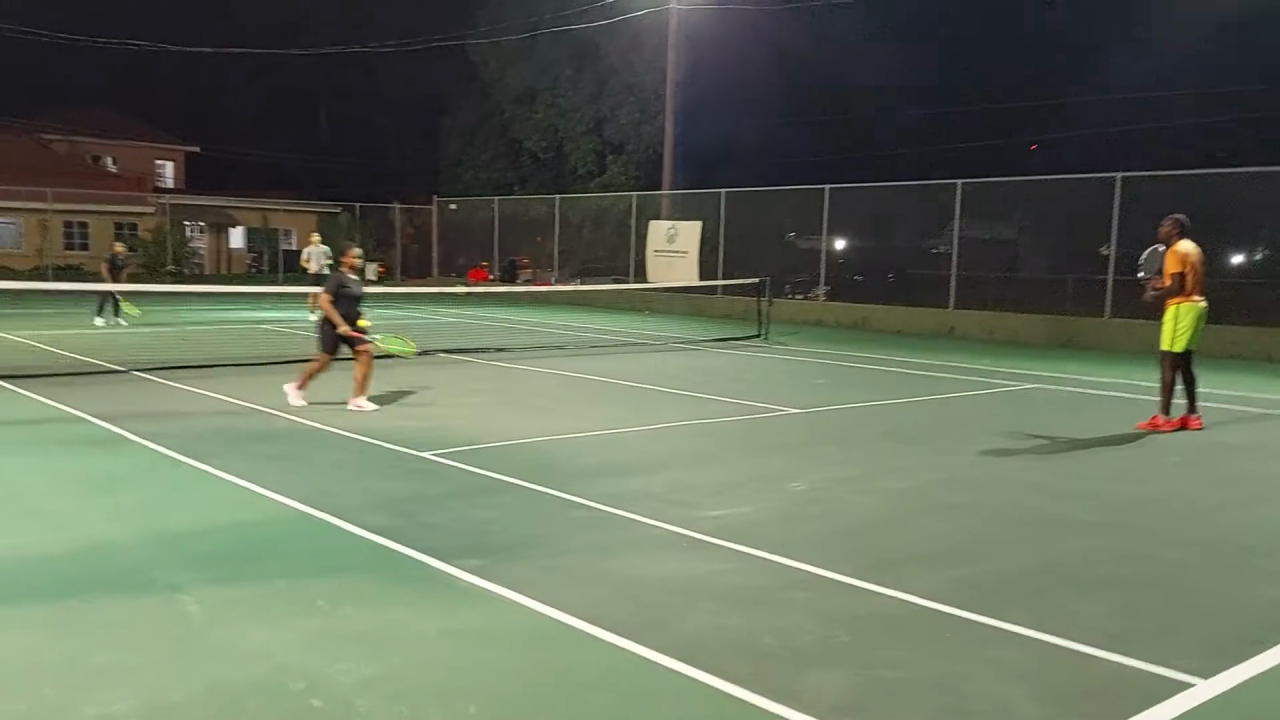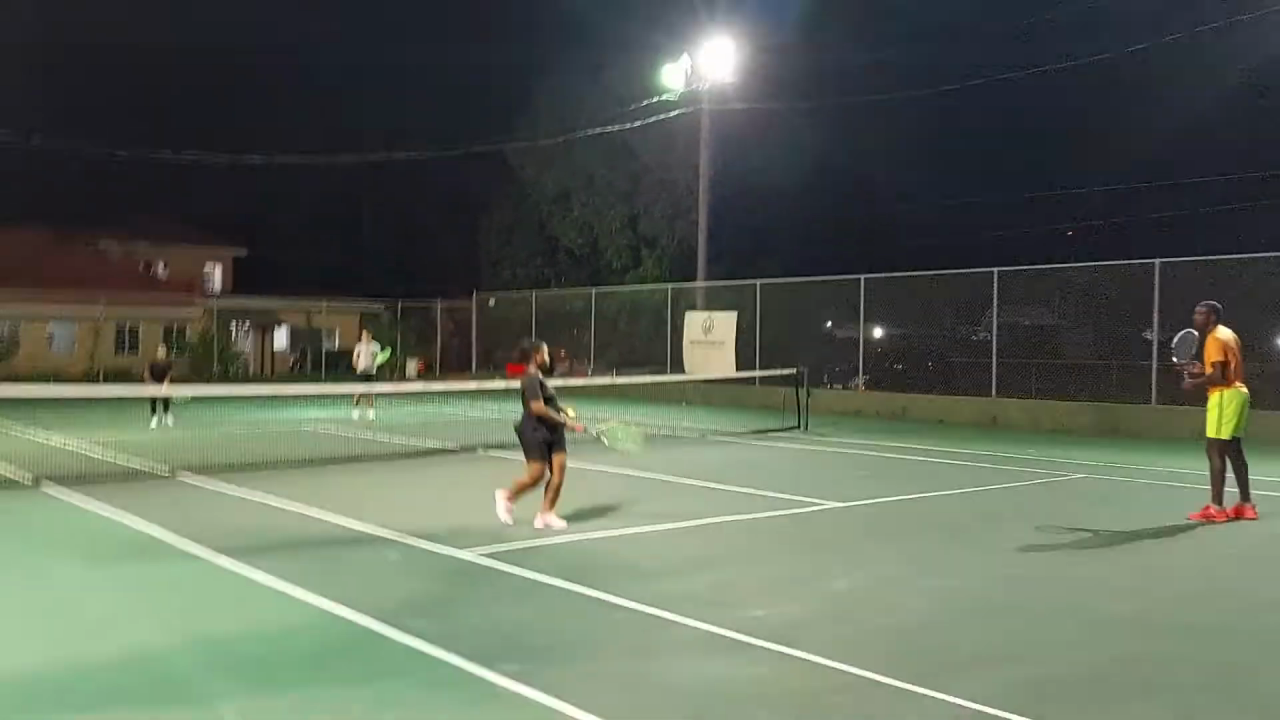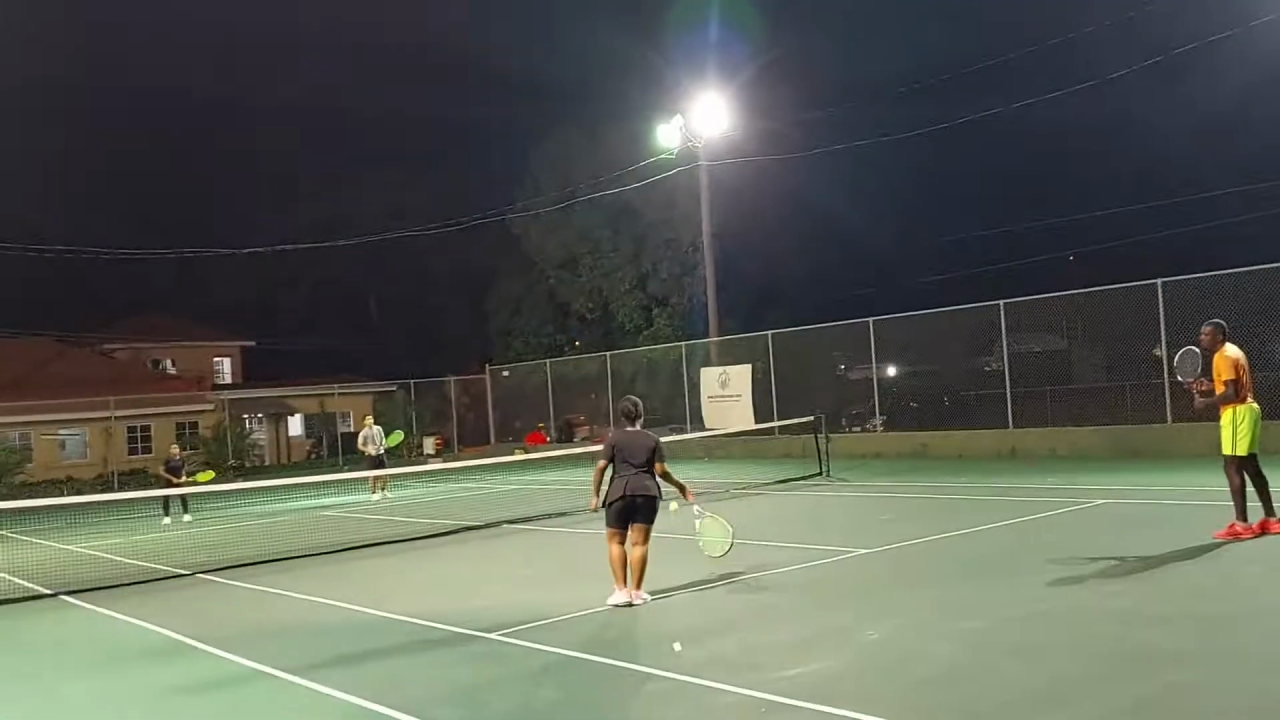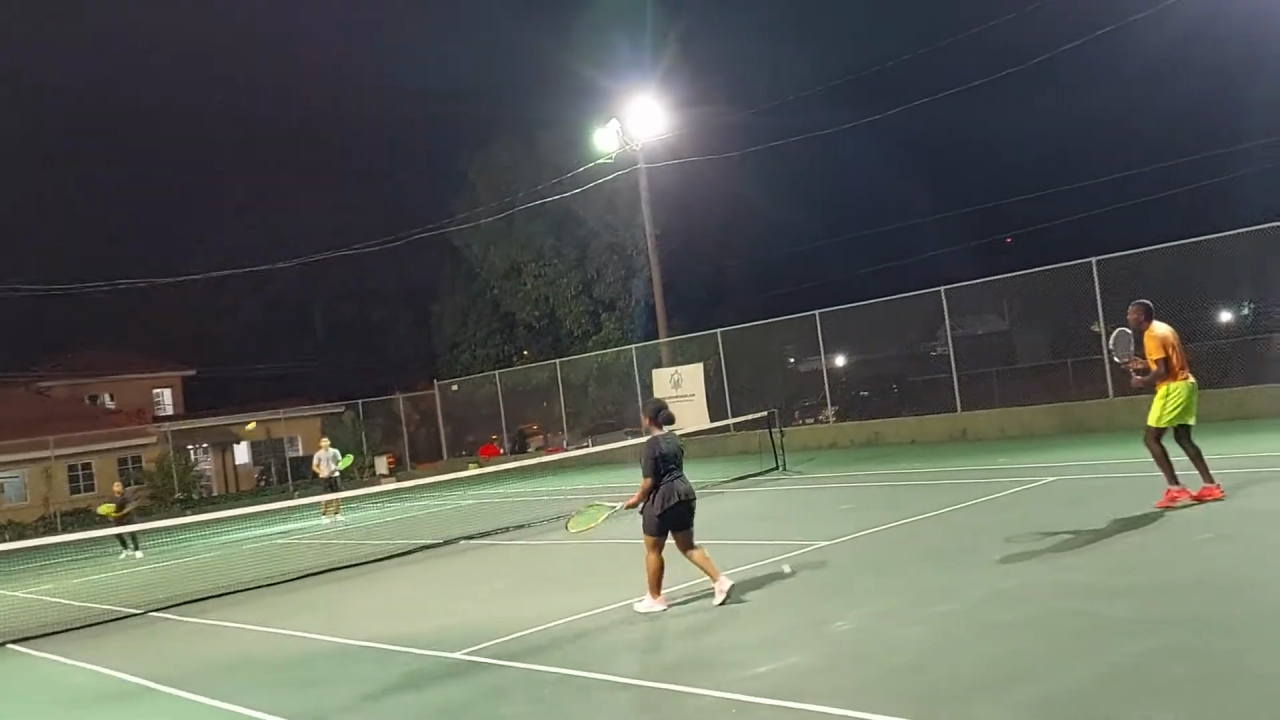
dt=1s
person 1, frame 1
left shoulder: (1175, 251)
right shoulder: (1193, 249)
left elbow: (1177, 287)
left wrist: (1155, 296)
right wrist: (1164, 285)
left hip: (1181, 308)
right hip: (1195, 306)
left knee: (1168, 361)
right knee: (1184, 362)
left ankle: (1164, 418)
right ankle: (1192, 416)
person 1, frame 2
left shoulder: (1214, 338)
right shoulder: (1228, 334)
left elbow: (1219, 376)
left wrist: (1195, 383)
right wrist: (1203, 370)
left hip: (1225, 396)
right hip: (1236, 393)
left knee: (1215, 449)
right knee: (1233, 449)
left ankle: (1216, 507)
right ankle: (1246, 504)
person 1, frame 3
left shoulder: (1223, 356)
right shoulder: (1232, 351)
left elbow: (1232, 393)
left wrist: (1206, 402)
right wrist: (1211, 387)
left hip: (1237, 413)
right hip: (1247, 409)
left knee: (1232, 467)
right knee: (1251, 466)
left ankle: (1242, 524)
person 1, frame 4
left shoulder: (1152, 336)
right shoulder: (1163, 328)
left elbow: (1164, 371)
left wrist: (1142, 381)
right wrist: (1145, 364)
left hip: (1172, 389)
right hip: (1185, 385)
left knee: (1151, 438)
right knee: (1183, 438)
left ankle: (1175, 489)
right ankle: (1210, 486)
person 2, frame 1
left shoulder: (357, 279)
right shoulder: (338, 278)
right elbow: (324, 302)
left wrist: (360, 318)
right wrist: (341, 324)
left hip: (352, 326)
right hip: (335, 327)
left knee: (367, 355)
right knee: (322, 363)
left ankle: (358, 399)
right ankle: (295, 389)
person 2, frame 2
left shoulder: (538, 377)
right shoulder: (531, 380)
right elbow: (538, 409)
left wrist: (562, 412)
right wrist: (566, 422)
left hip: (551, 430)
right hip: (535, 431)
left knee: (559, 471)
right knee: (537, 475)
left ankle: (546, 514)
right ankle: (506, 497)
person 2, frame 3
left shoulder: (615, 438)
right shoulder: (652, 439)
left elbow: (600, 467)
right elbow: (661, 471)
left wrist: (595, 494)
right wrist: (681, 487)
left hip: (620, 493)
right hip: (647, 493)
left knee: (615, 542)
right knee: (640, 543)
left ankle: (621, 591)
right ankle: (636, 591)
person 2, frame 4
left shoulder: (651, 445)
right shoulder: (674, 439)
left elbow: (649, 481)
left wrist: (637, 499)
right wrist: (643, 494)
left hip: (663, 500)
right hip: (684, 495)
left knee: (653, 550)
right knee: (688, 546)
left ankle: (655, 598)
right ankle: (719, 581)
